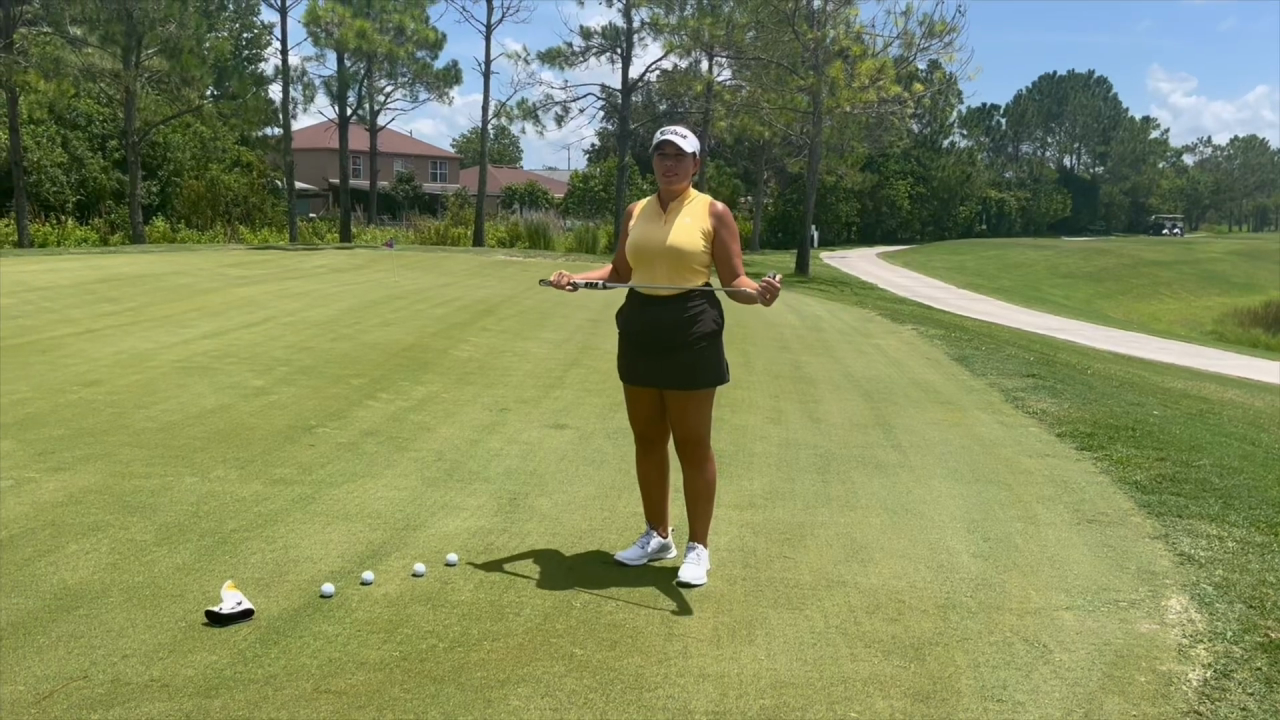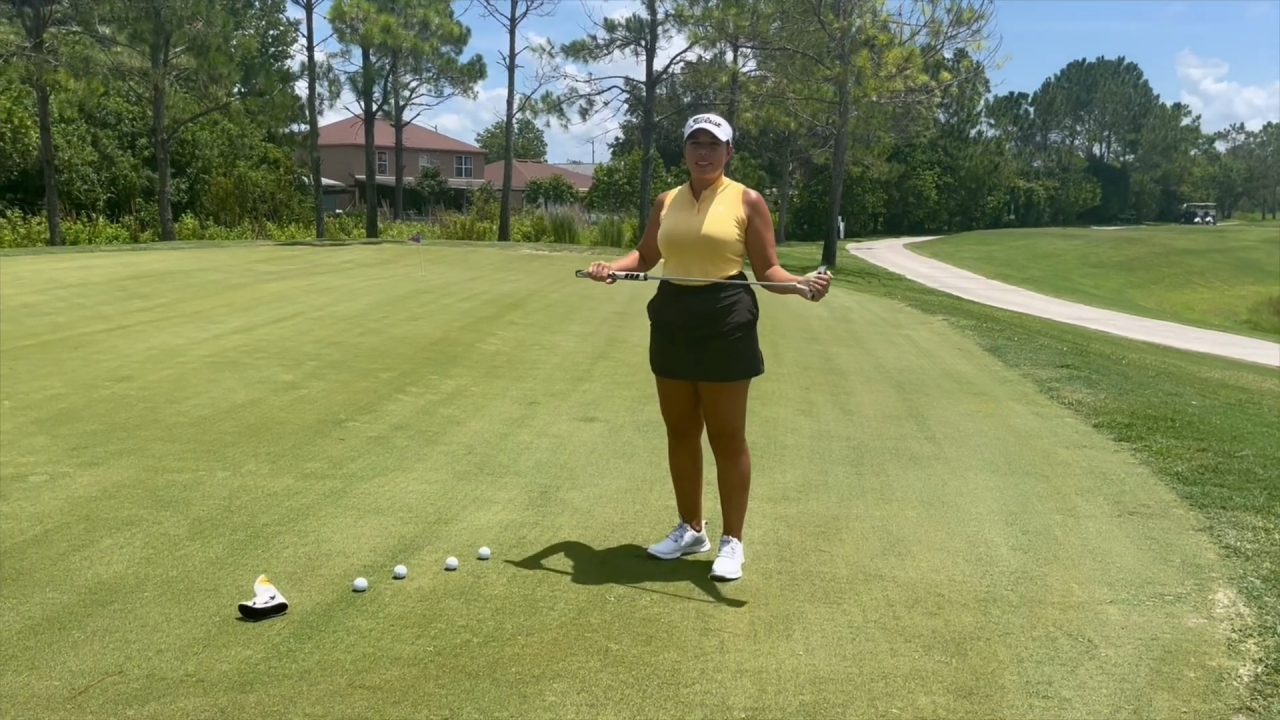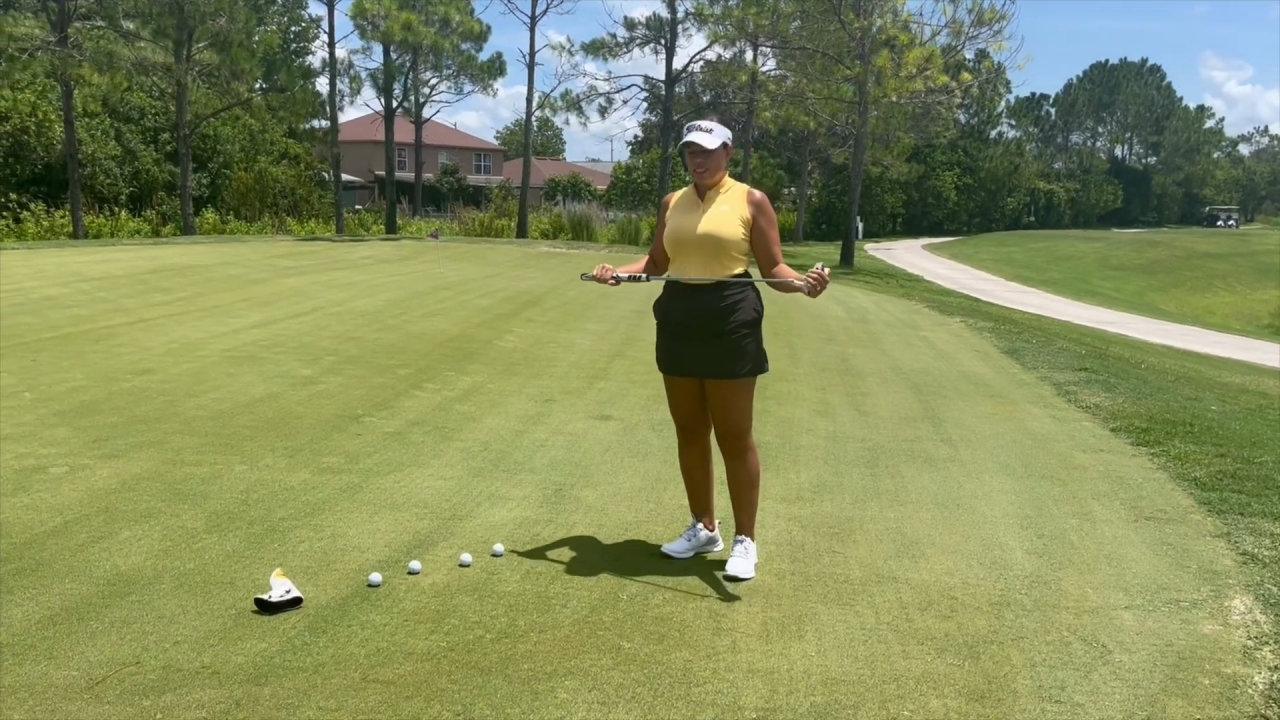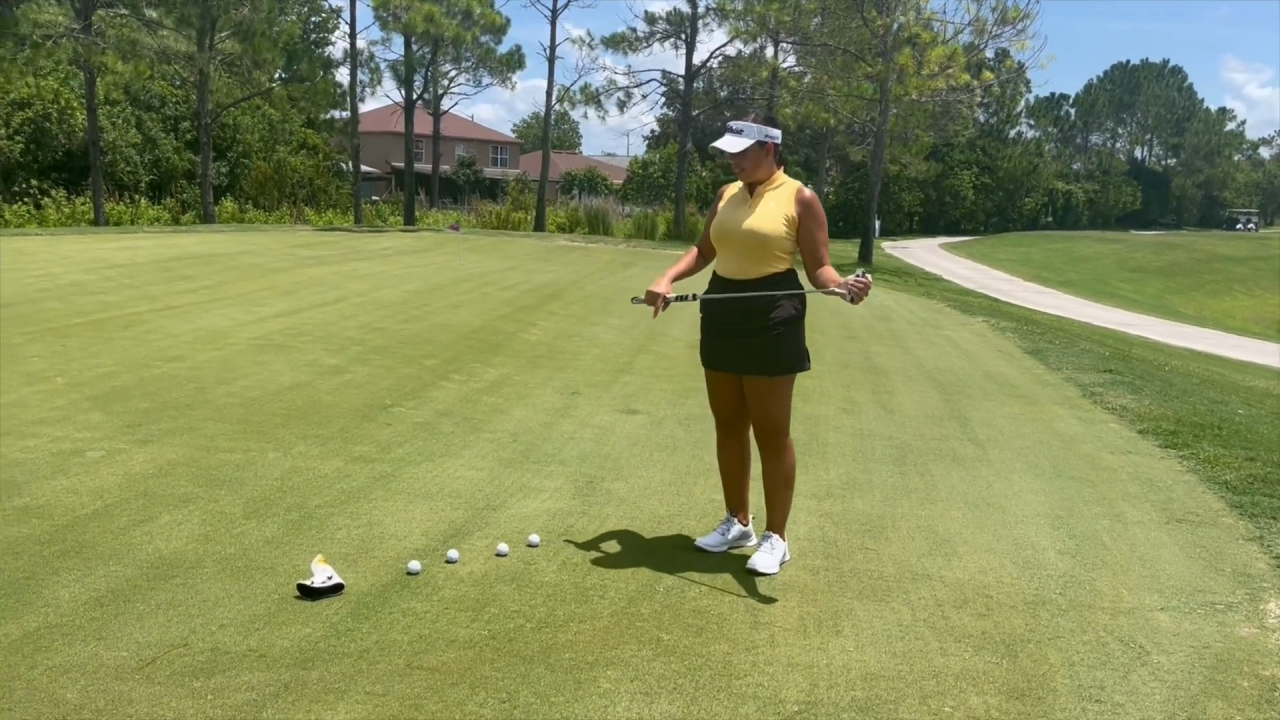
dt=1s
person 1, frame 1
left shoulder: (713, 212)
right shoulder: (635, 211)
left elbow: (733, 281)
right elbow: (619, 270)
left wrist: (757, 292)
right wrist: (575, 277)
left hip: (691, 332)
right hip: (639, 330)
left knee: (693, 445)
right knee: (647, 440)
left ankle: (697, 547)
right ankle: (657, 534)
person 1, frame 2
left shoulder: (747, 200)
right shoulder: (665, 201)
left elbow: (767, 269)
right elbow: (645, 256)
left wrist: (802, 283)
right wrist: (612, 268)
left hip: (725, 321)
right hip: (671, 319)
left knee: (727, 438)
right knee: (680, 432)
left ankle: (732, 541)
right ankle: (690, 529)
person 1, frame 3
left shoulder: (751, 199)
right shoulder: (672, 202)
left elbow: (773, 267)
right elbow: (656, 262)
left wrist: (802, 282)
right wrist: (618, 272)
left hip: (730, 320)
right hip: (678, 319)
left knee: (734, 436)
right knee: (689, 431)
left ankle: (745, 540)
right ankle: (703, 527)
person 1, frame 4
left shoulder: (800, 198)
right shoulder: (727, 194)
left elbow: (818, 267)
right elbow: (704, 250)
left wrist: (843, 285)
right wrist: (667, 278)
left hip: (772, 318)
right hip: (721, 314)
left knee: (772, 433)
right knee: (728, 427)
left ankle: (775, 537)
right ankle: (737, 523)
